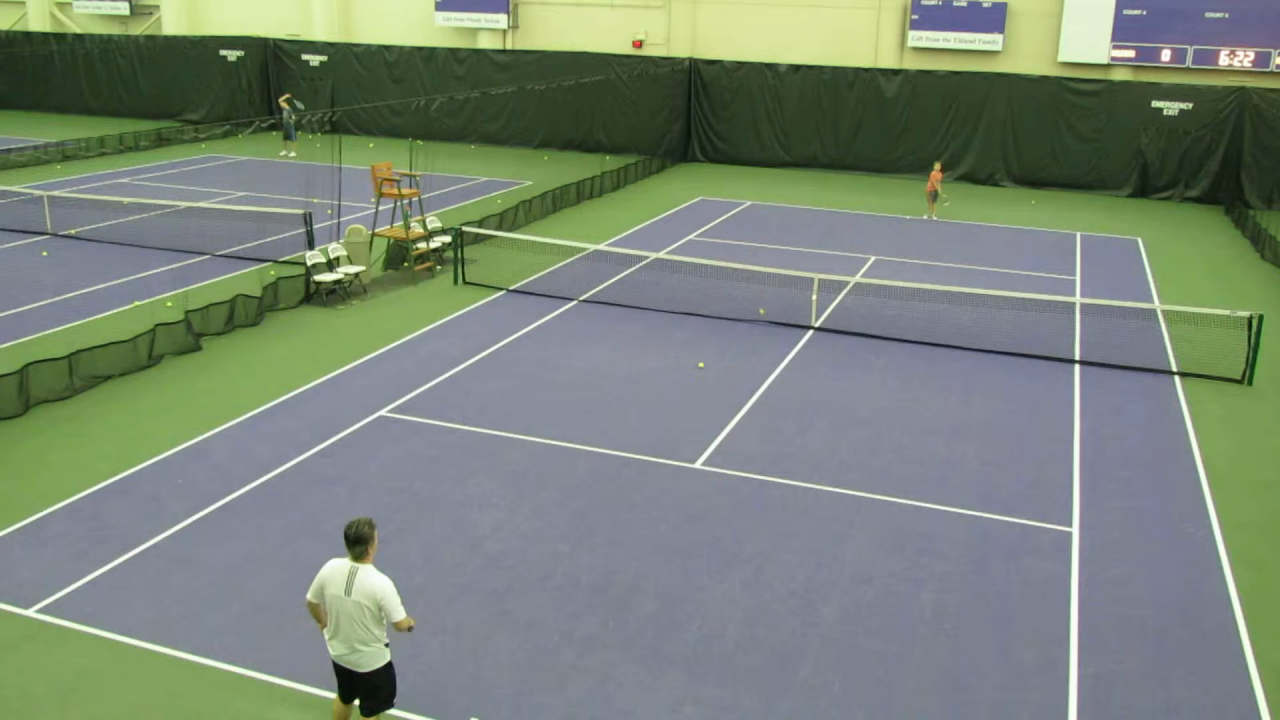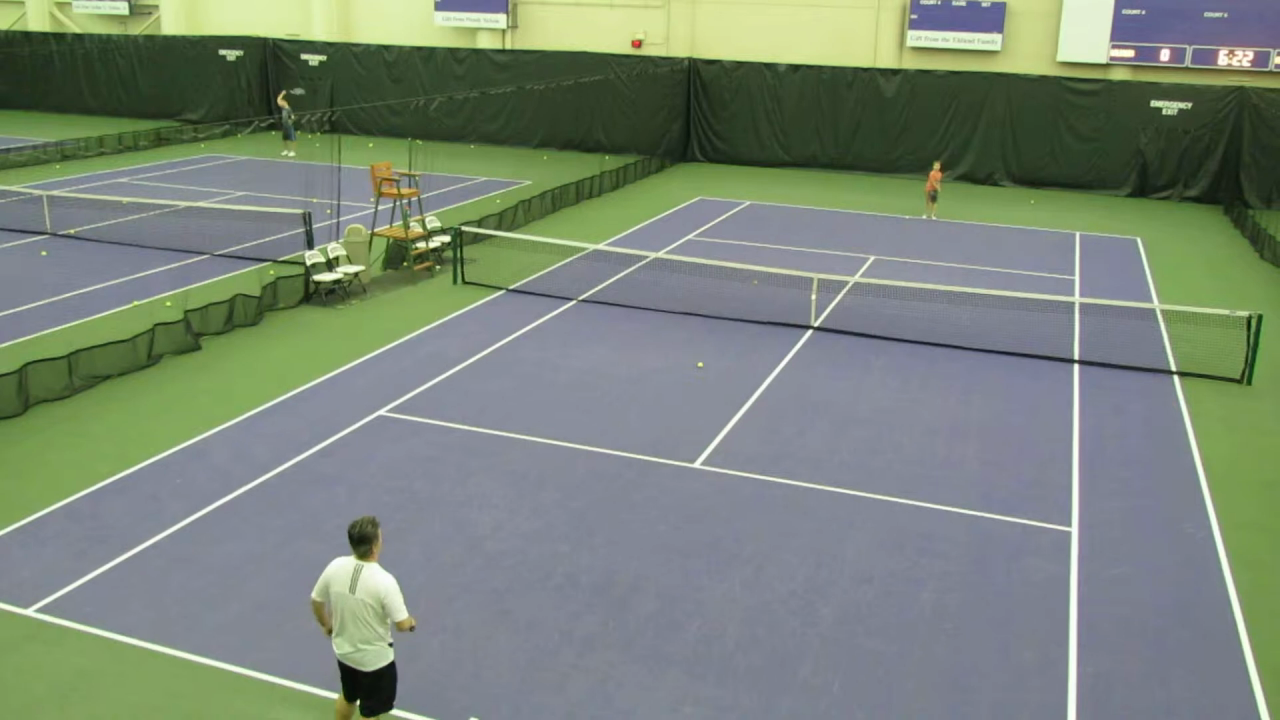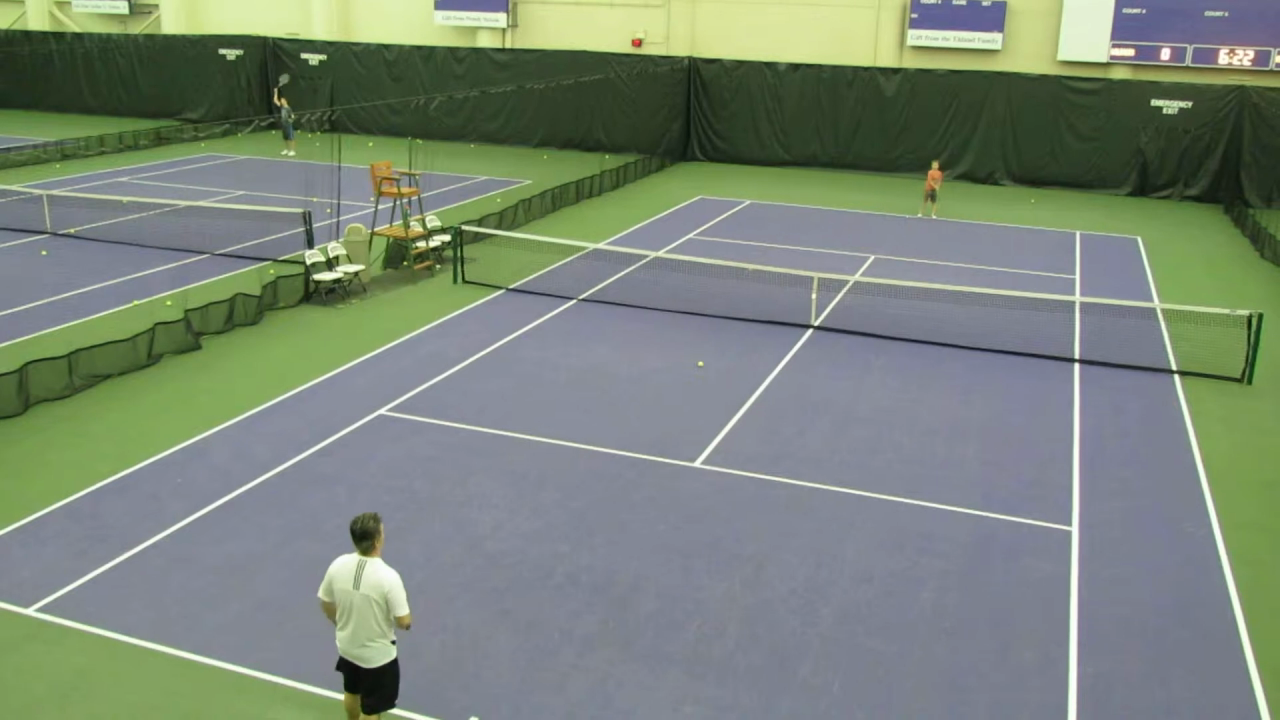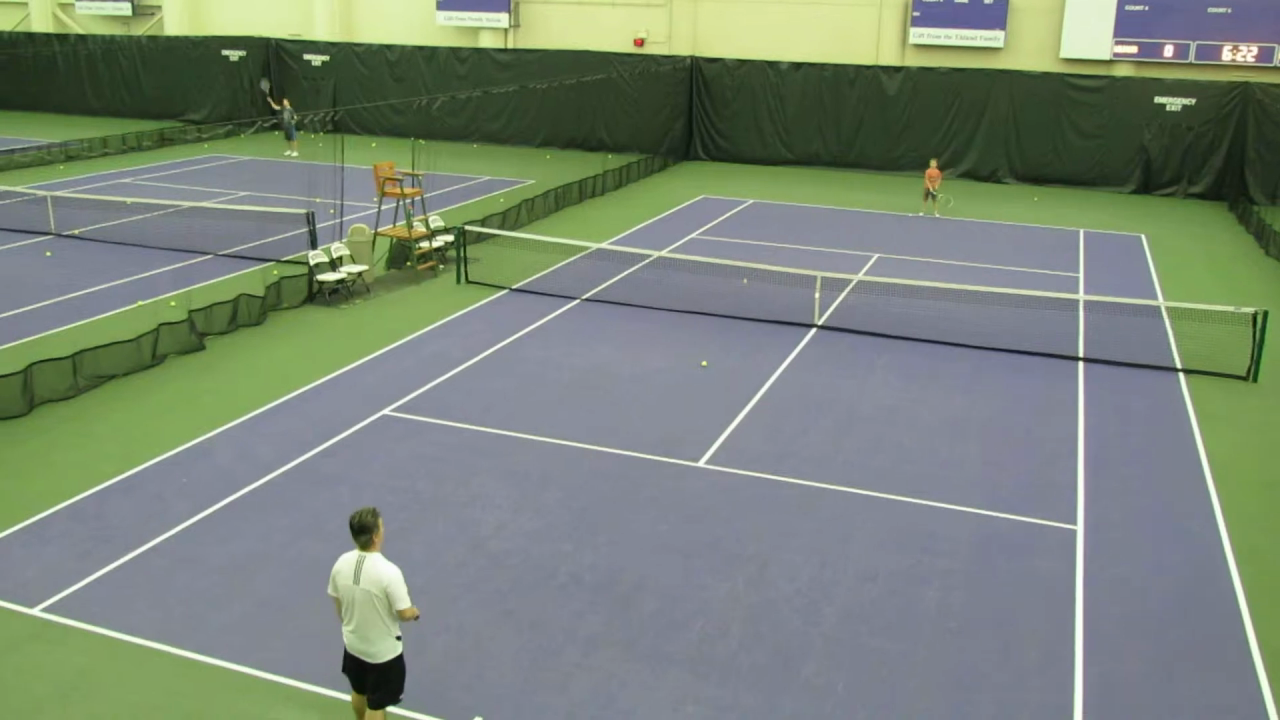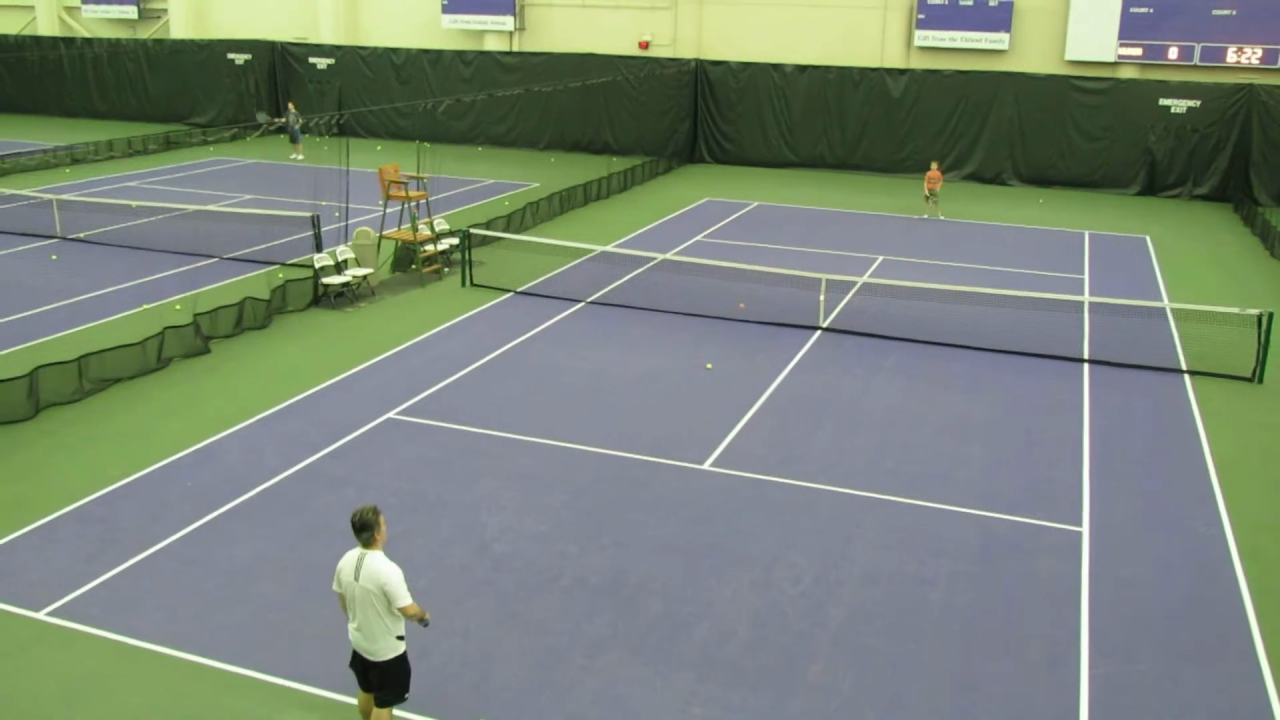
dt=0.2s
person 1, frame 1
left shoulder: (330, 569)
right shoulder: (380, 584)
left elbow: (312, 603)
right elbow: (401, 625)
left wrist: (323, 621)
right wrist: (410, 622)
left hip: (339, 652)
right hip: (371, 659)
left knee: (344, 698)
person 1, frame 2
left shoulder: (335, 567)
right shoulder: (384, 582)
left elbow: (316, 603)
right elbow: (403, 625)
left wrist: (326, 625)
right wrist: (411, 622)
left hip: (344, 651)
right hip: (375, 658)
left knee: (348, 697)
person 1, frame 3
left shoulder: (338, 565)
right shoulder: (388, 577)
left elbow: (327, 606)
right elbow: (403, 621)
right wrist: (407, 621)
left hip: (346, 647)
right hip: (378, 655)
left knee: (352, 693)
person 1, frame 4
left shoulder: (341, 563)
right shoulder: (388, 572)
left elbow: (339, 605)
right elbow: (405, 613)
right wrist: (415, 612)
left hip: (353, 644)
right hip: (383, 651)
left knee: (359, 692)
person 1, frame 5
left shoulder: (346, 561)
right shoulder: (387, 570)
left elbow: (344, 601)
right elbow: (409, 611)
right wrist: (423, 615)
left hip: (359, 641)
right hip: (387, 649)
left knee: (367, 691)
